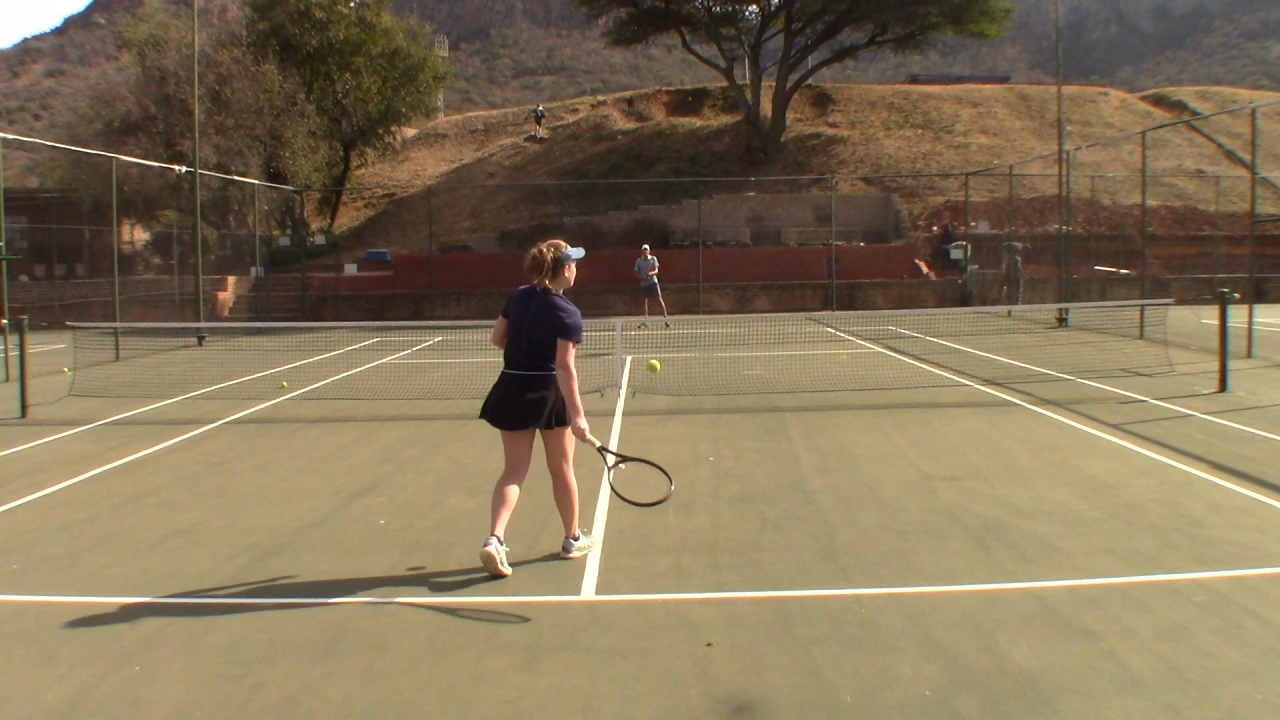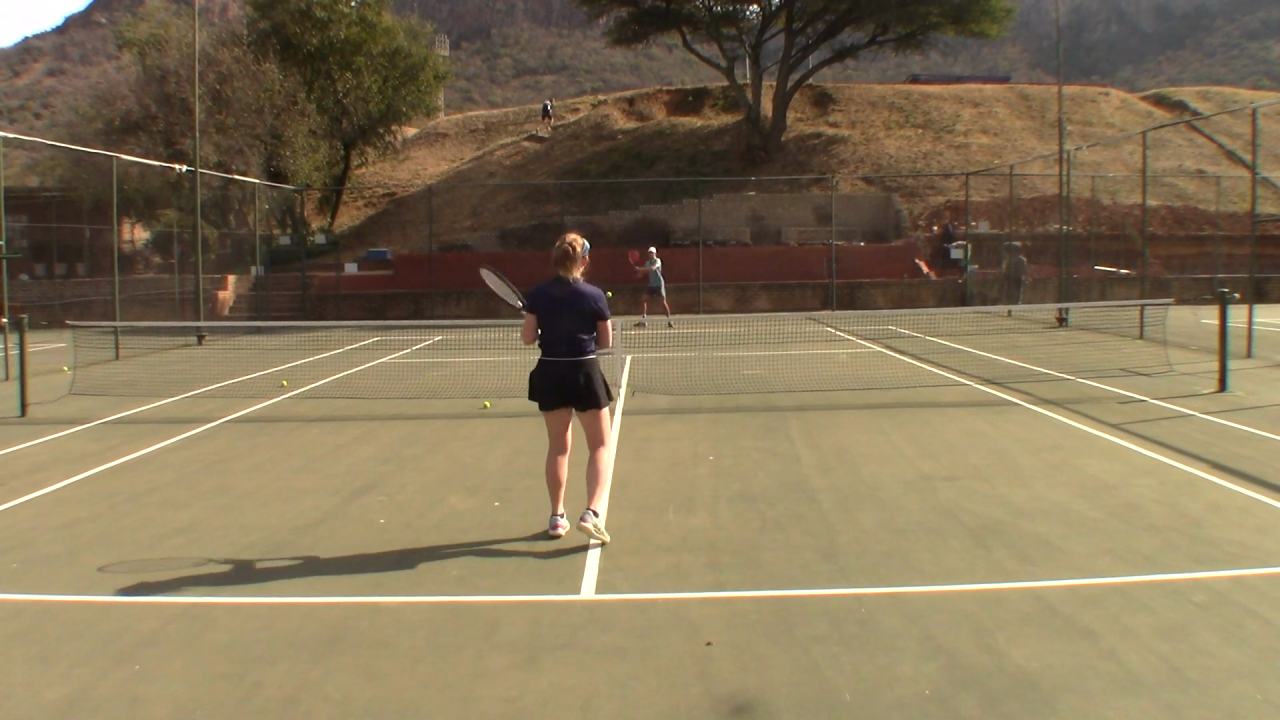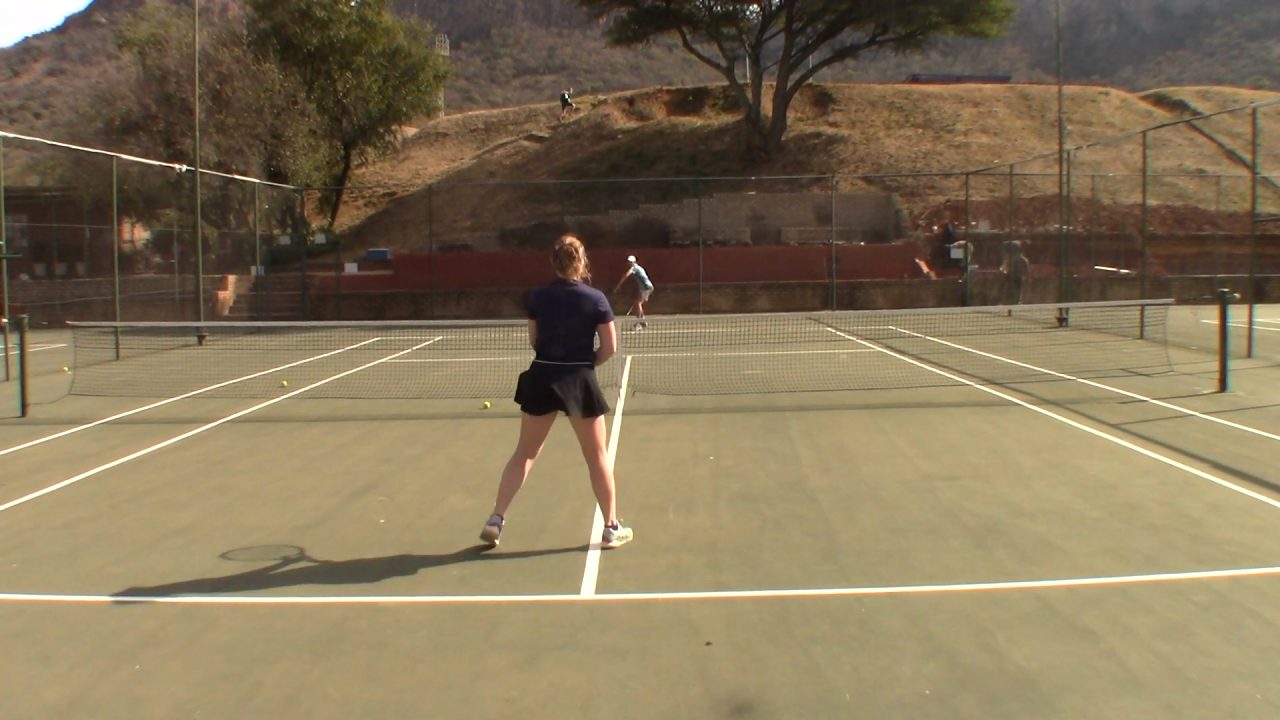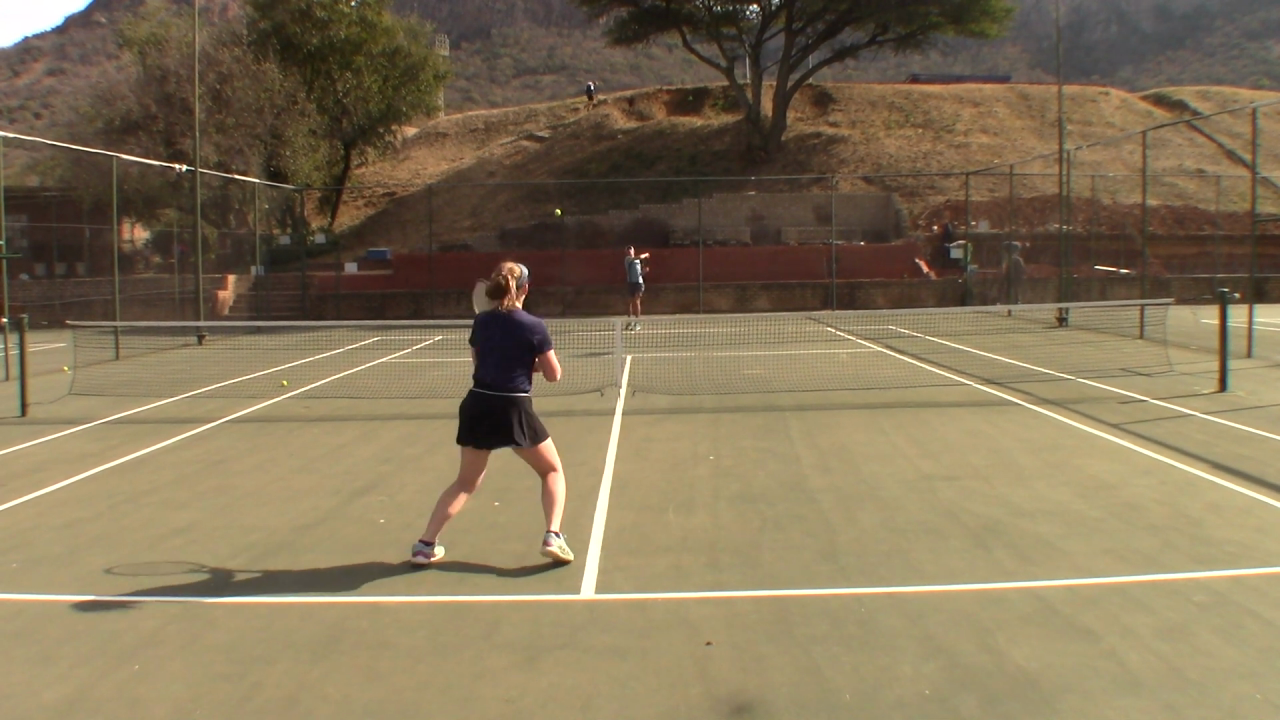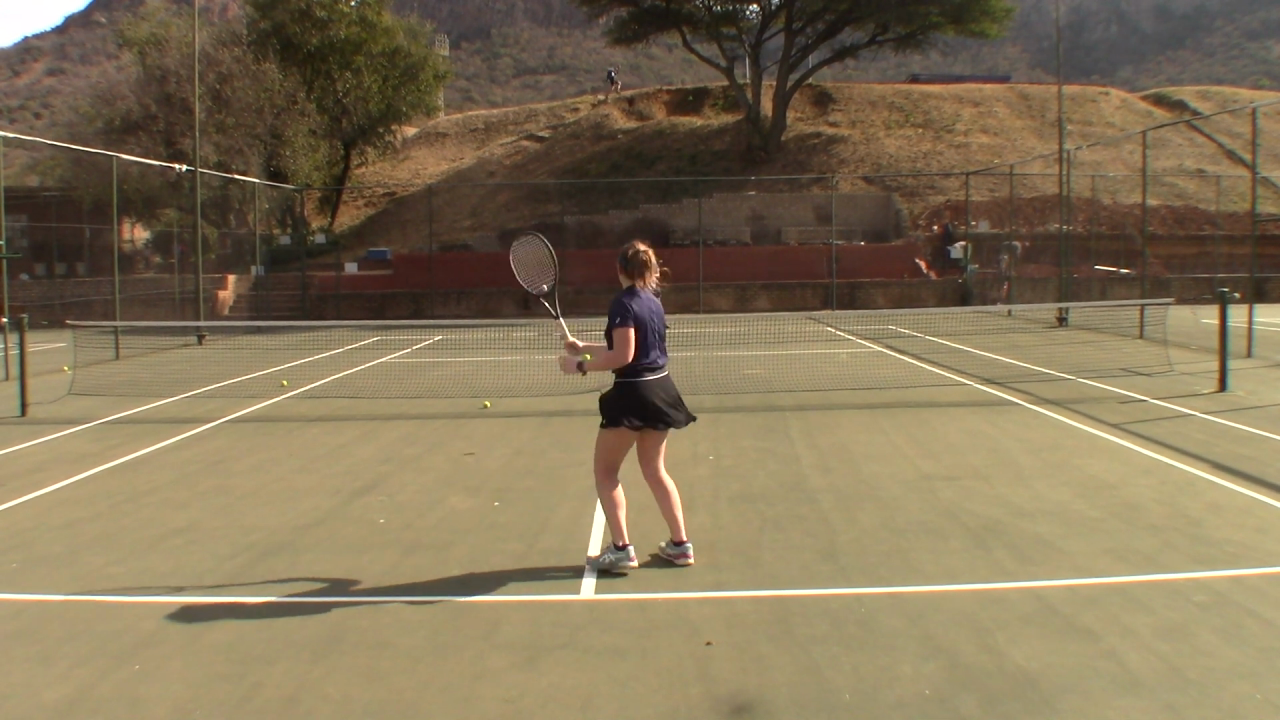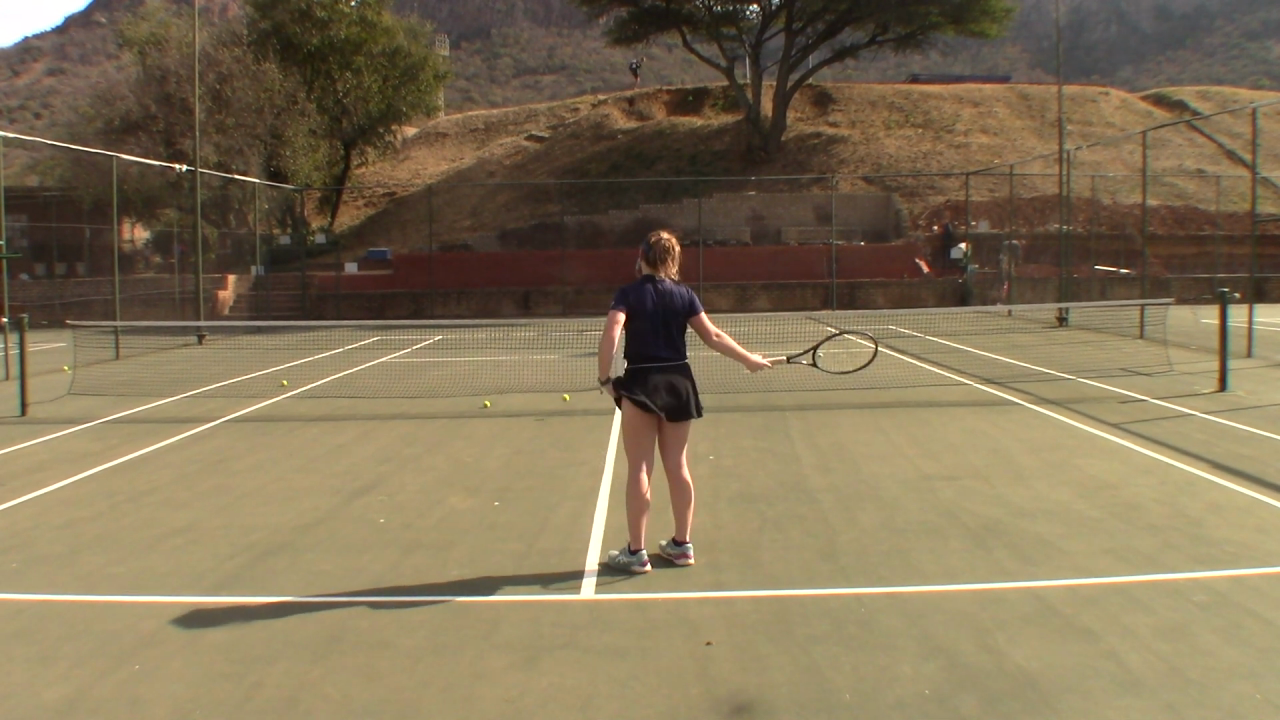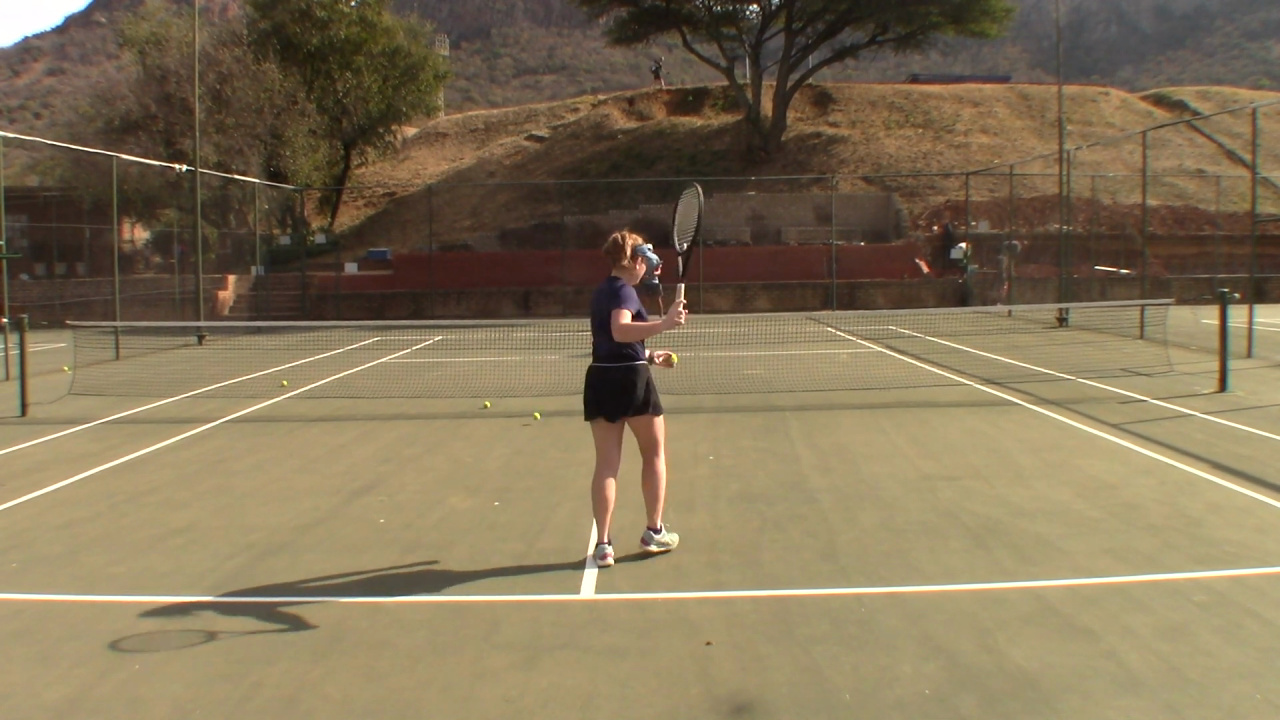
dt=0.7s
person 1, frame 1
left shoulder: (517, 297)
right shoulder: (567, 313)
left elbow: (499, 339)
right elbow: (566, 367)
right wrist: (578, 414)
left hip: (511, 389)
right hip: (547, 393)
left knee: (514, 475)
right knee: (562, 468)
left ankle: (495, 539)
right ankle: (573, 538)
person 1, frame 2
left shoulder: (538, 293)
right shoulder: (594, 295)
left elbow: (528, 338)
right elbow: (605, 341)
left hip: (550, 374)
right hip: (584, 374)
left knee: (558, 447)
right knee: (599, 446)
left ankle: (557, 517)
right ankle: (592, 513)
person 1, frame 3
left shoulder: (540, 297)
right shoulder: (595, 299)
left elbow: (533, 341)
right elbow: (609, 348)
left hip: (540, 380)
right hip: (579, 382)
left knee: (524, 455)
right knee: (597, 457)
left ankle: (495, 522)
right ankle: (611, 528)
person 1, frame 4
left shoulder: (481, 322)
right shoulder: (534, 326)
right elbow: (554, 374)
left hip: (479, 407)
right hip: (515, 410)
left knee: (466, 482)
right knee: (553, 472)
left ankle: (426, 544)
right ankle: (553, 536)
person 1, frame 5
left shoulder: (622, 305)
right shoulder: (654, 303)
left elbow: (623, 356)
left wrist: (581, 364)
right wrist: (585, 347)
left hip: (631, 395)
right hip: (660, 391)
left knee: (605, 472)
right knee: (655, 471)
left ankle: (621, 548)
right ankle: (681, 543)
person 1, frame 6
left shoulder: (629, 294)
right shoulder: (683, 294)
left elbow: (610, 337)
right elbow: (713, 337)
left wrist: (605, 379)
right wrist: (750, 359)
left hip: (641, 385)
right hip: (678, 382)
left knee: (639, 470)
right knee: (677, 466)
left ankle: (636, 552)
right ankle: (682, 544)
person 1, frame 7
left shoulder: (604, 291)
right shoulder: (625, 291)
right elbow: (622, 331)
left wrist: (650, 356)
right wrist: (664, 323)
left hip: (600, 381)
right hip: (632, 380)
left knee: (606, 465)
right knee: (654, 455)
left ankle: (603, 544)
right ankle: (655, 532)
